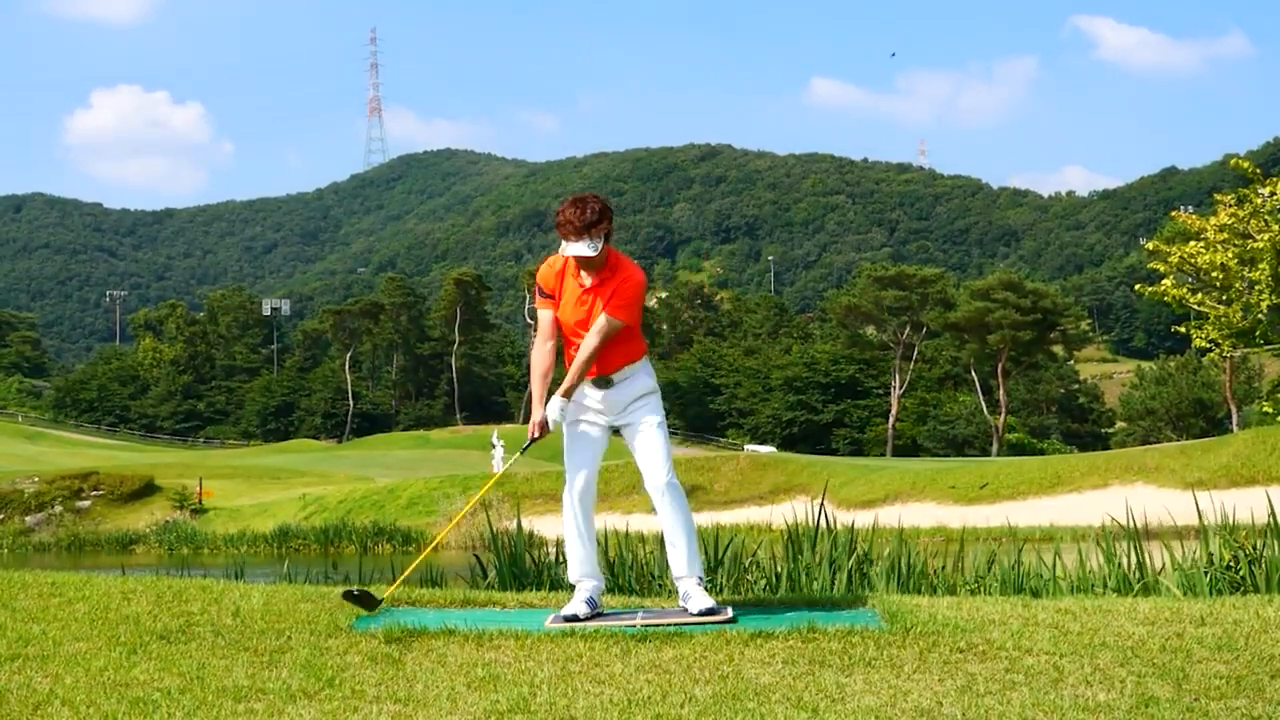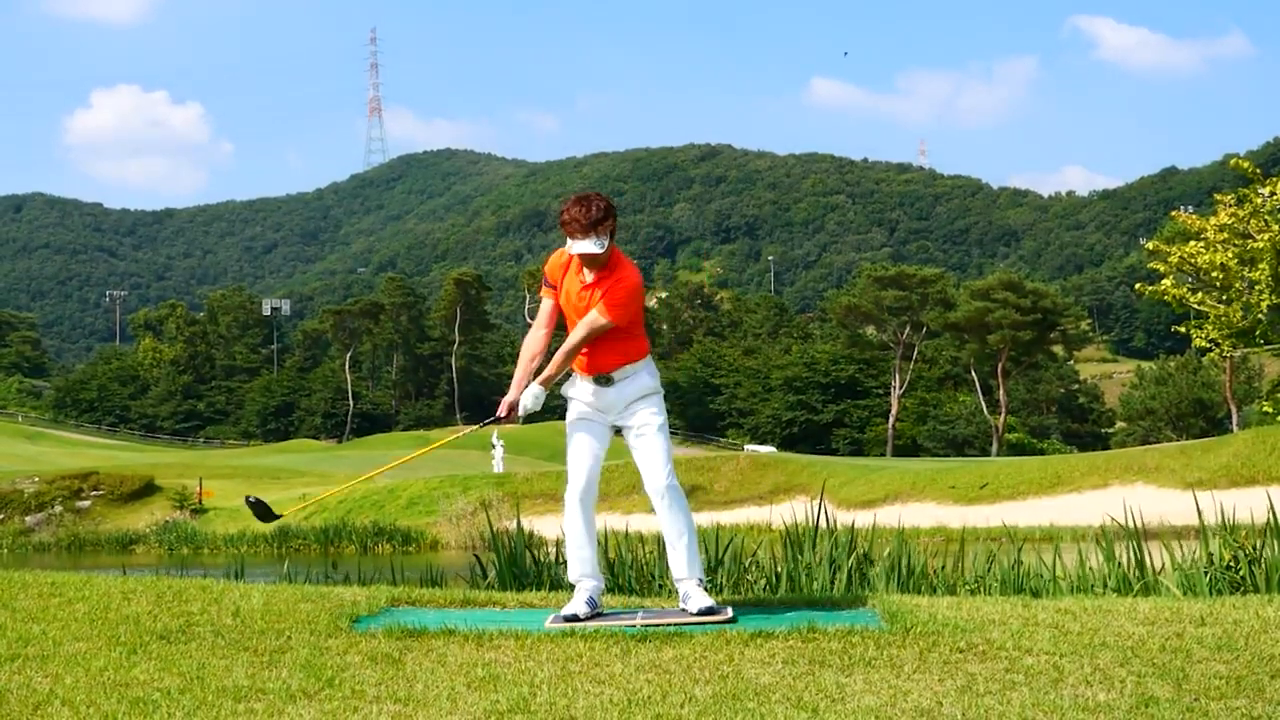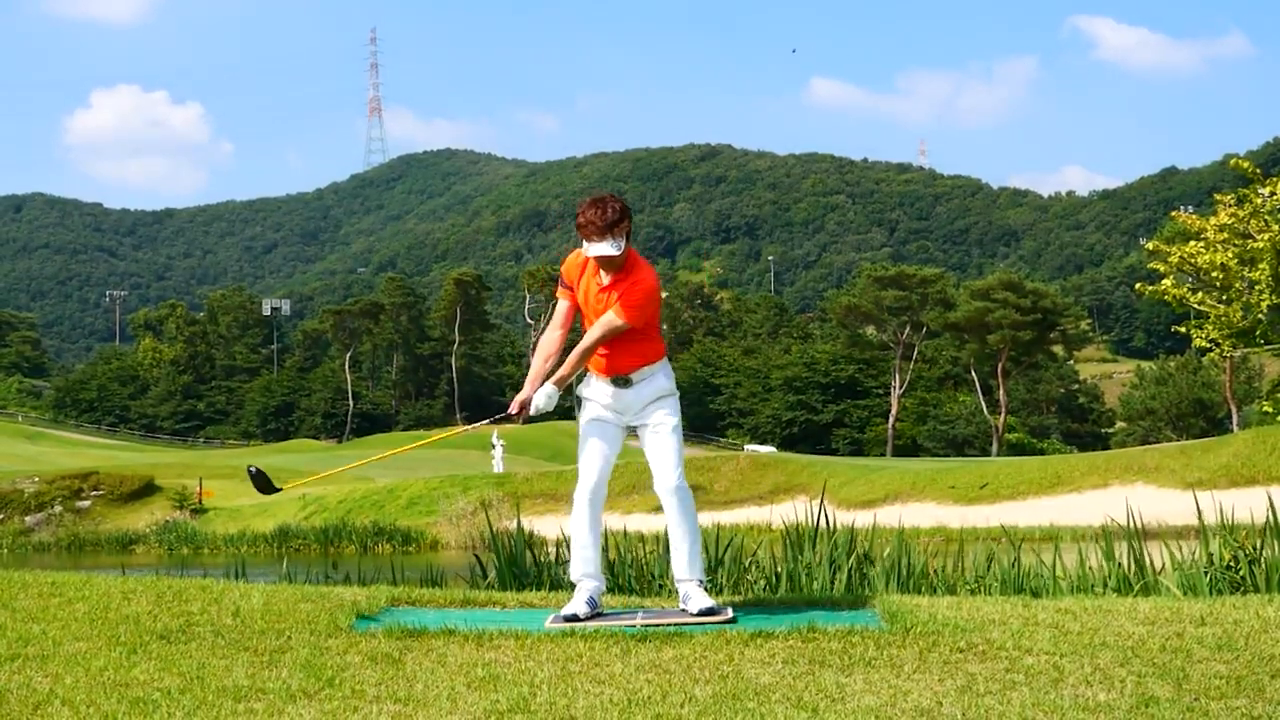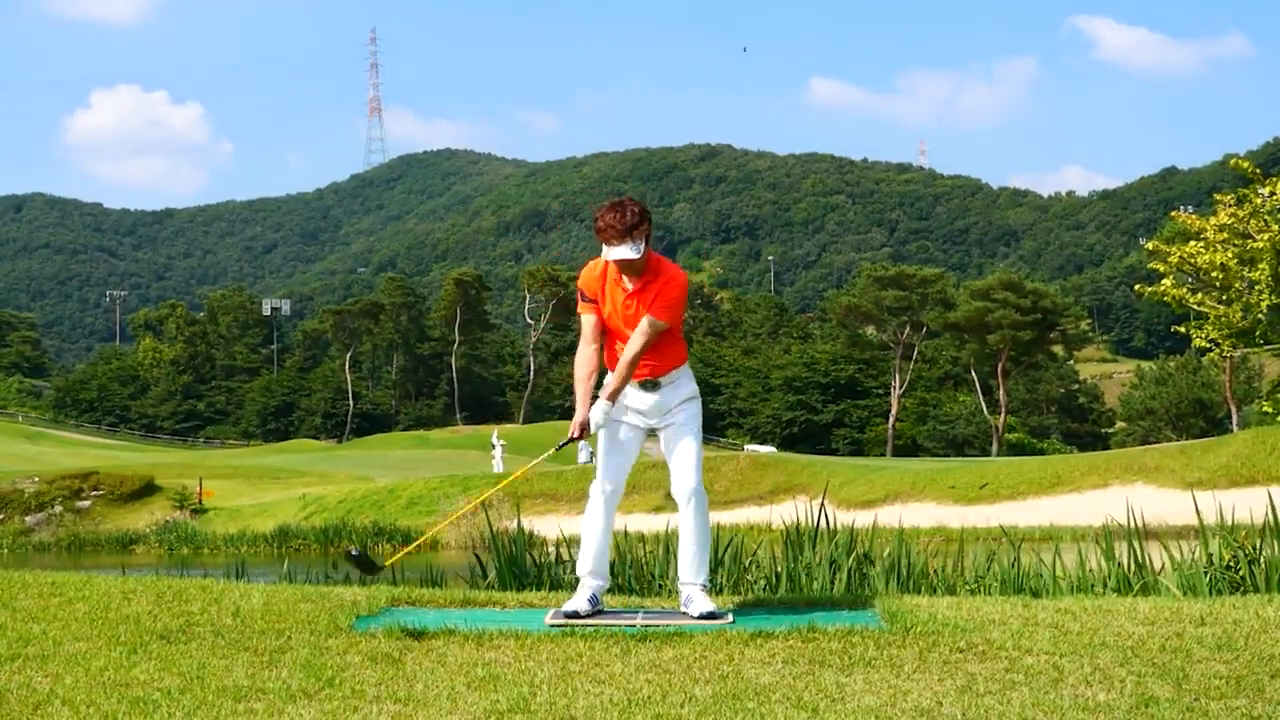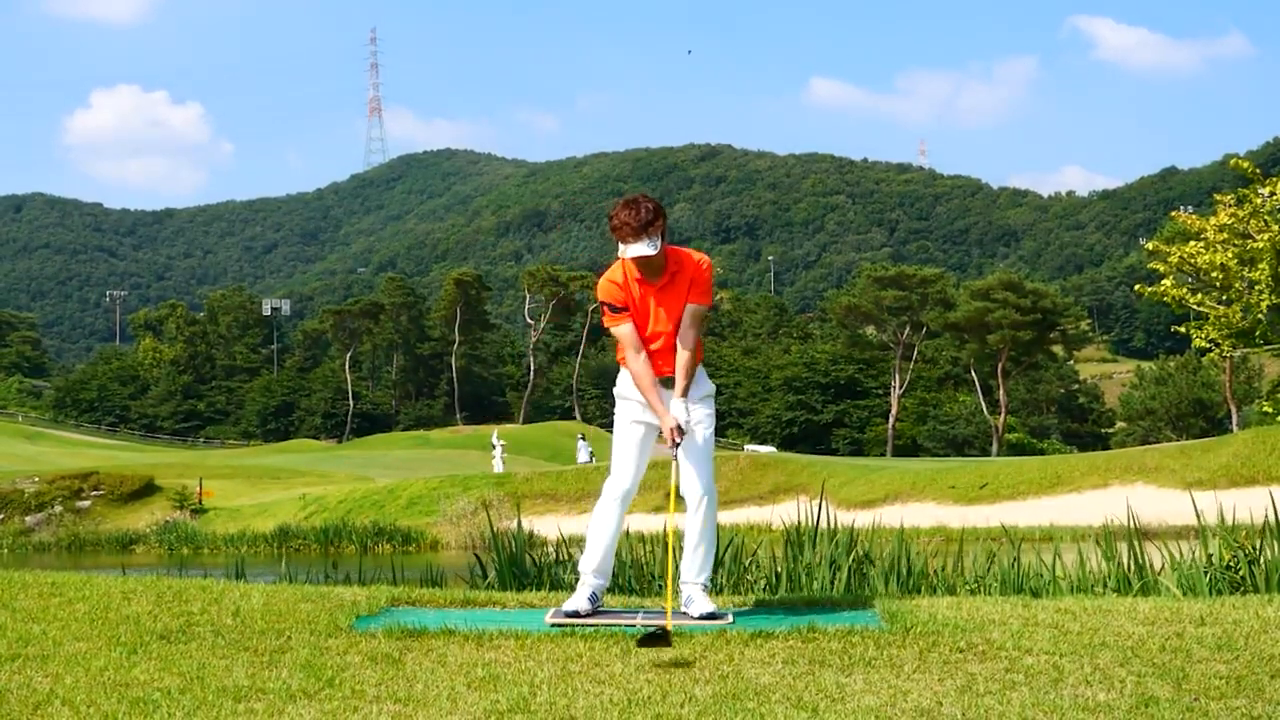
dt=0.2s
person 1, frame 1
left shoulder: (630, 278)
right shoulder: (551, 272)
left elbow: (595, 343)
right elbow: (546, 342)
left wrist: (561, 398)
right wrist: (537, 405)
left hip: (633, 385)
right hip: (583, 391)
left knee: (662, 481)
right knee: (577, 490)
left ankle: (689, 583)
right ankle: (587, 588)
person 1, frame 2
left shoulder: (627, 280)
right shoulder: (558, 264)
left elbow: (578, 339)
right elbow: (541, 331)
left wrist: (540, 387)
right wrist: (516, 388)
left hip: (635, 384)
right hip: (586, 389)
left knee: (661, 482)
right knee: (579, 489)
left ankle: (689, 584)
right ankle: (586, 588)
person 1, frame 3
left shoulder: (644, 281)
right shoulder: (574, 266)
left elbow: (594, 339)
right elbow: (557, 330)
left wrist: (554, 386)
right wrist: (529, 388)
left hip: (651, 386)
right hip: (600, 388)
left knee: (671, 484)
right knee: (588, 488)
left ankle: (690, 585)
right ankle: (588, 589)
person 1, frame 4
left shoulder: (672, 281)
right shoulder: (592, 277)
left elbow: (638, 348)
right elbow: (590, 344)
left wrist: (604, 401)
right wrist: (582, 406)
left hip: (673, 387)
right hip: (621, 392)
left knee: (688, 488)
right knee: (604, 487)
left ankle: (693, 588)
right ankle: (591, 586)
person 1, frame 5
left shoulder: (698, 266)
right shoulder: (612, 283)
left elbow: (689, 339)
right elbow: (635, 353)
left wrist: (681, 398)
right wrist: (661, 413)
left hip: (690, 386)
right hip: (639, 389)
left knee: (701, 489)
right knee: (620, 487)
left ankle: (694, 588)
right ankle: (591, 585)
